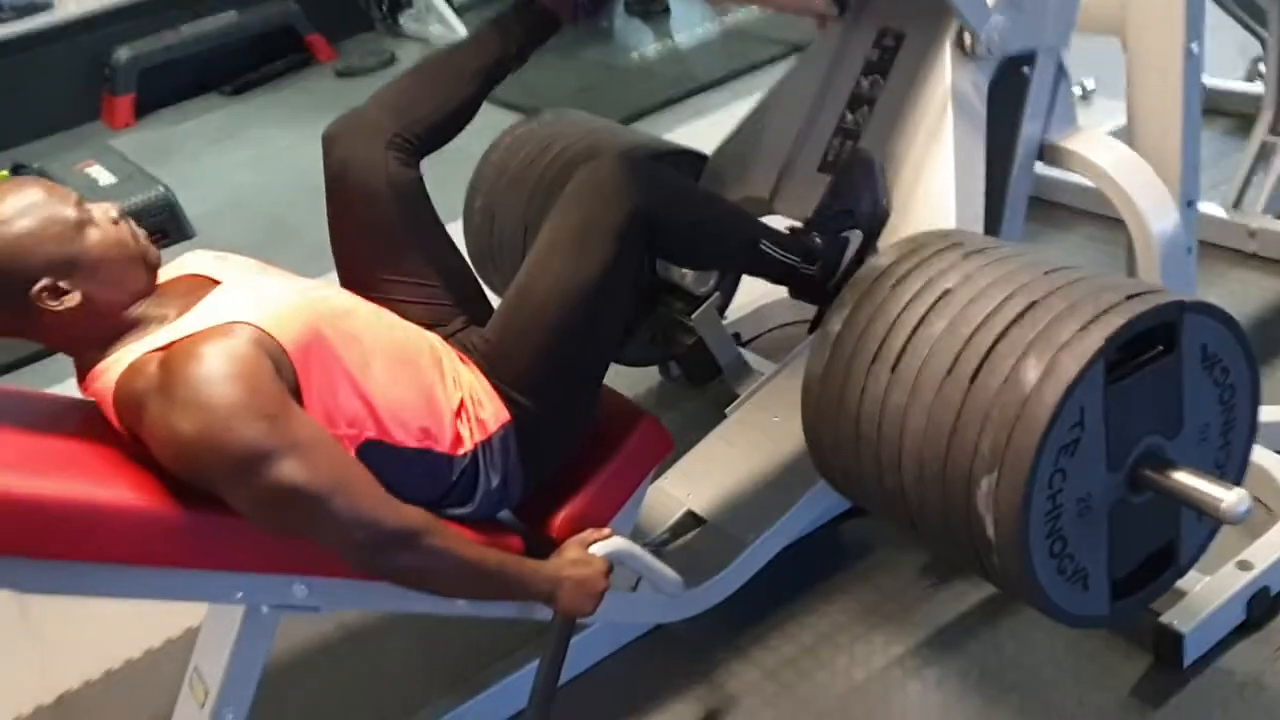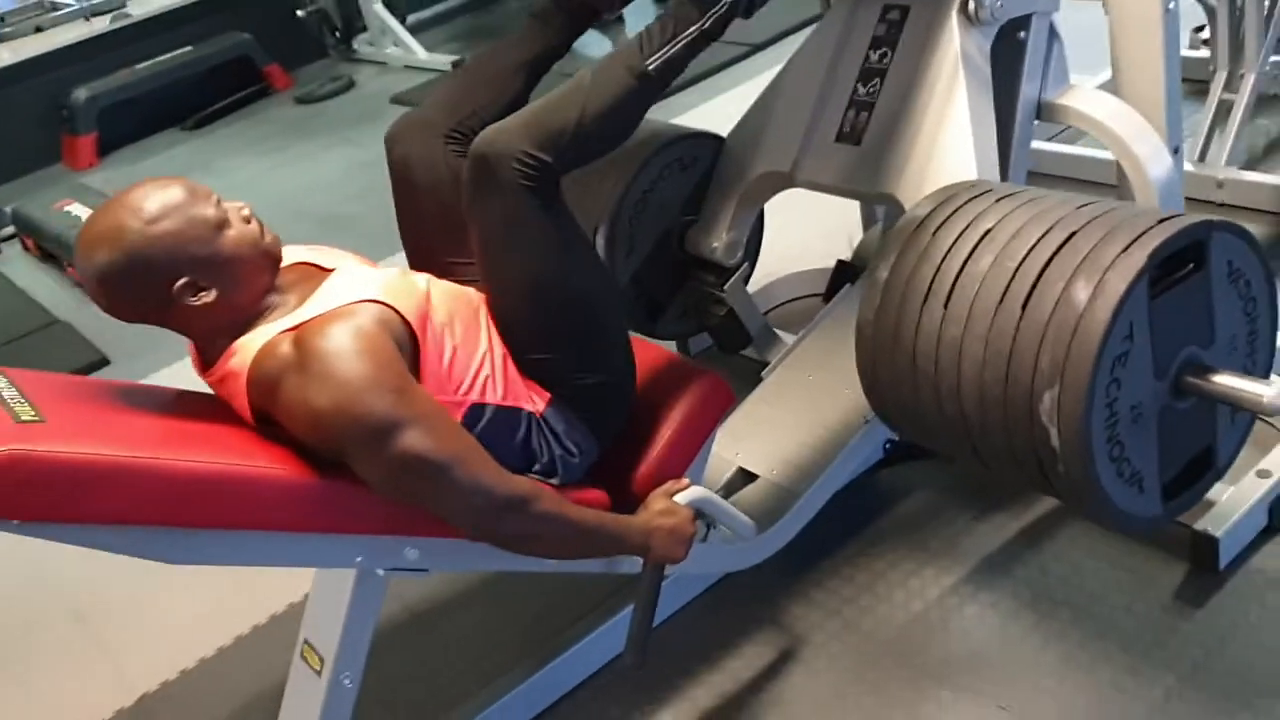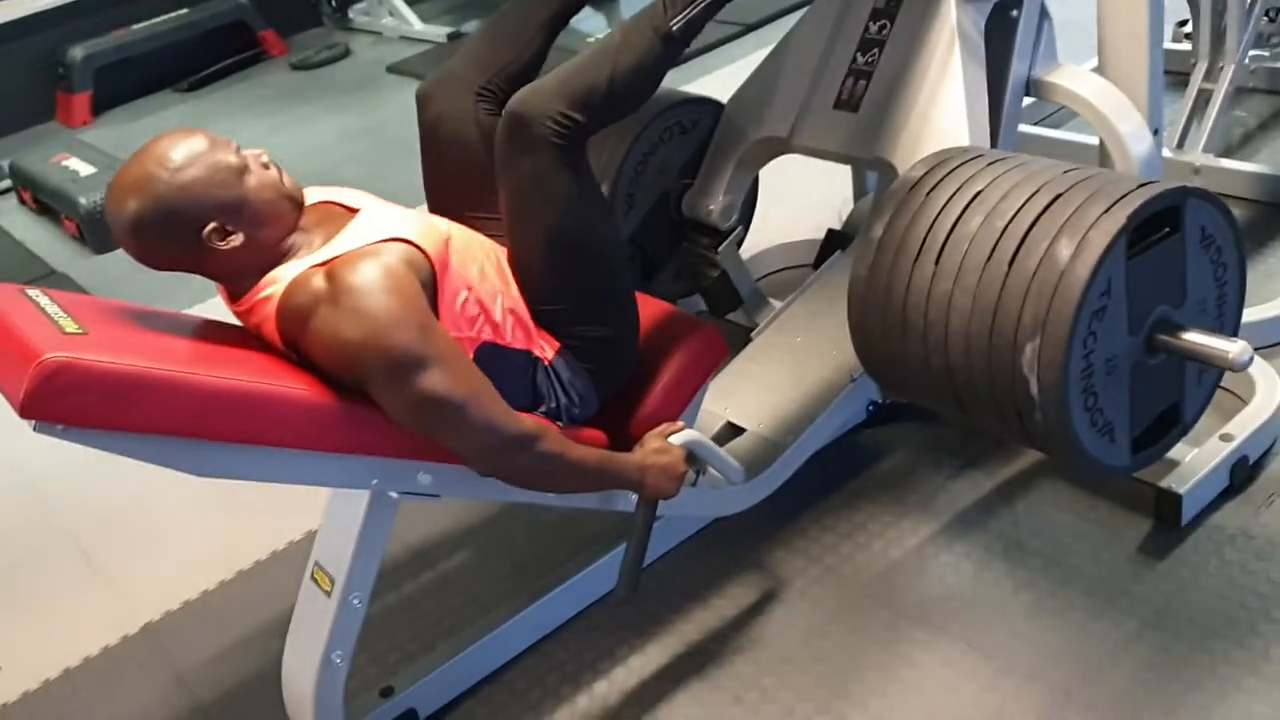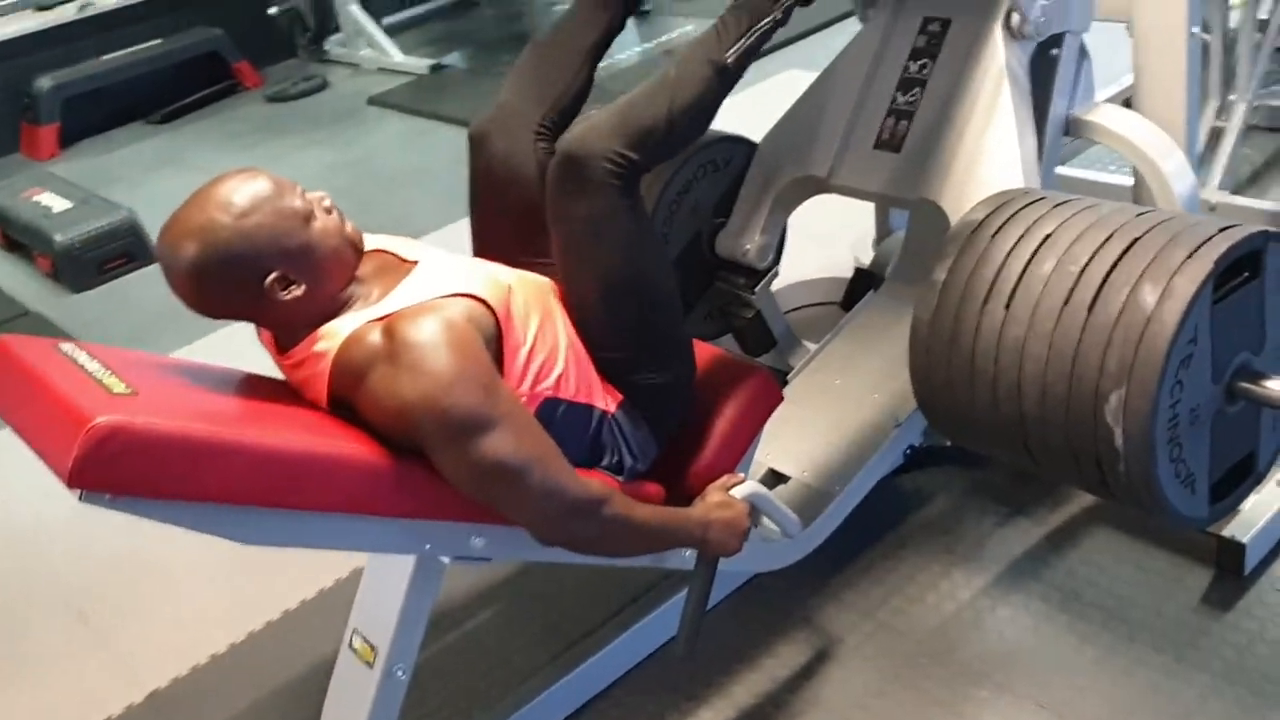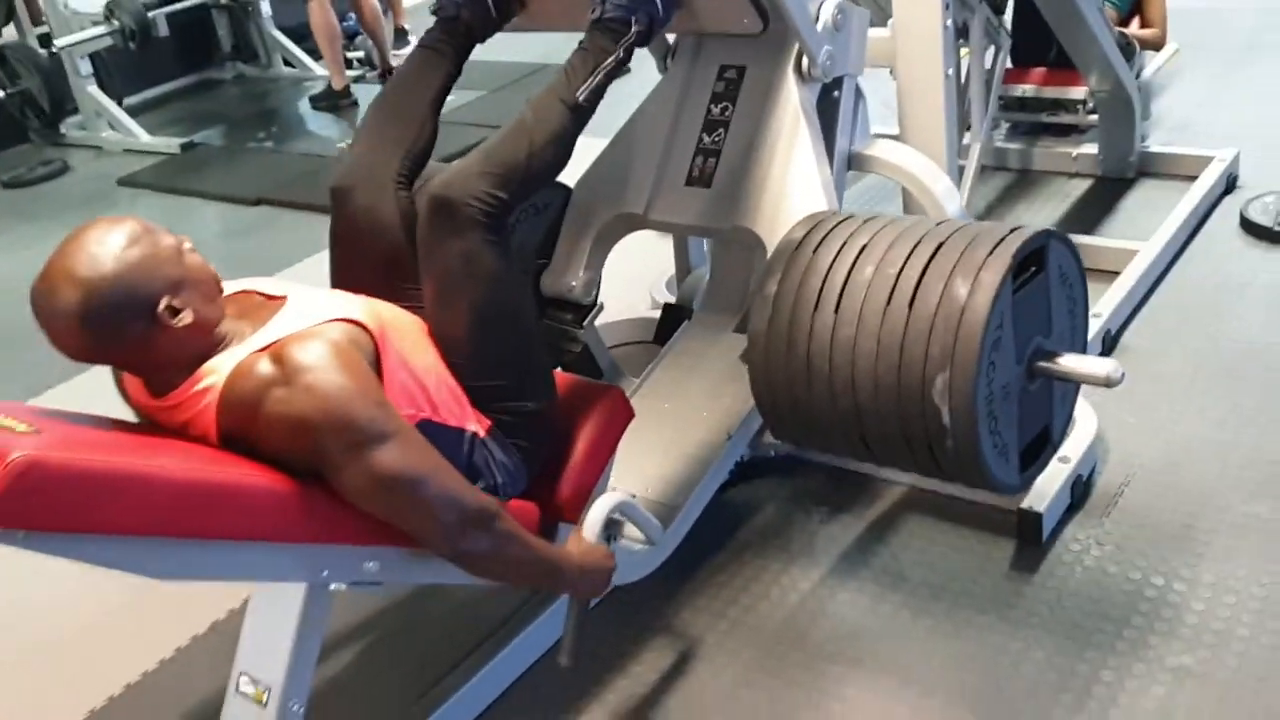
dt=1s
person 1, frame 1
left shoulder: (142, 307)
right shoulder: (199, 393)
right elbow: (377, 539)
right wrist: (547, 582)
left hip: (435, 349)
right hip: (489, 432)
left knee: (363, 142)
right knee: (617, 188)
right ankle: (812, 263)
person 1, frame 2
left shoulder: (240, 316)
right shoulder: (330, 367)
right elbow: (493, 511)
right wrist: (643, 535)
left hip: (483, 330)
right hip: (561, 410)
left knee: (421, 136)
right knee: (506, 156)
person 1, frame 3
left shoulder: (265, 253)
right shoulder: (358, 298)
right elbow: (499, 448)
right wrist: (636, 471)
right hip: (563, 361)
left knee: (455, 93)
right knee: (539, 116)
person 1, frame 4
left shoulder: (299, 310)
right shoulder: (416, 355)
right elbow: (564, 515)
right wrist: (699, 526)
right hip: (619, 415)
left knee: (509, 132)
right knee: (592, 154)
person 1, frame 5
left shoulder: (139, 366)
right shoulder: (299, 377)
right elbow: (460, 530)
right wrist: (569, 570)
right hip: (489, 437)
left knee: (364, 185)
right knee: (459, 200)
